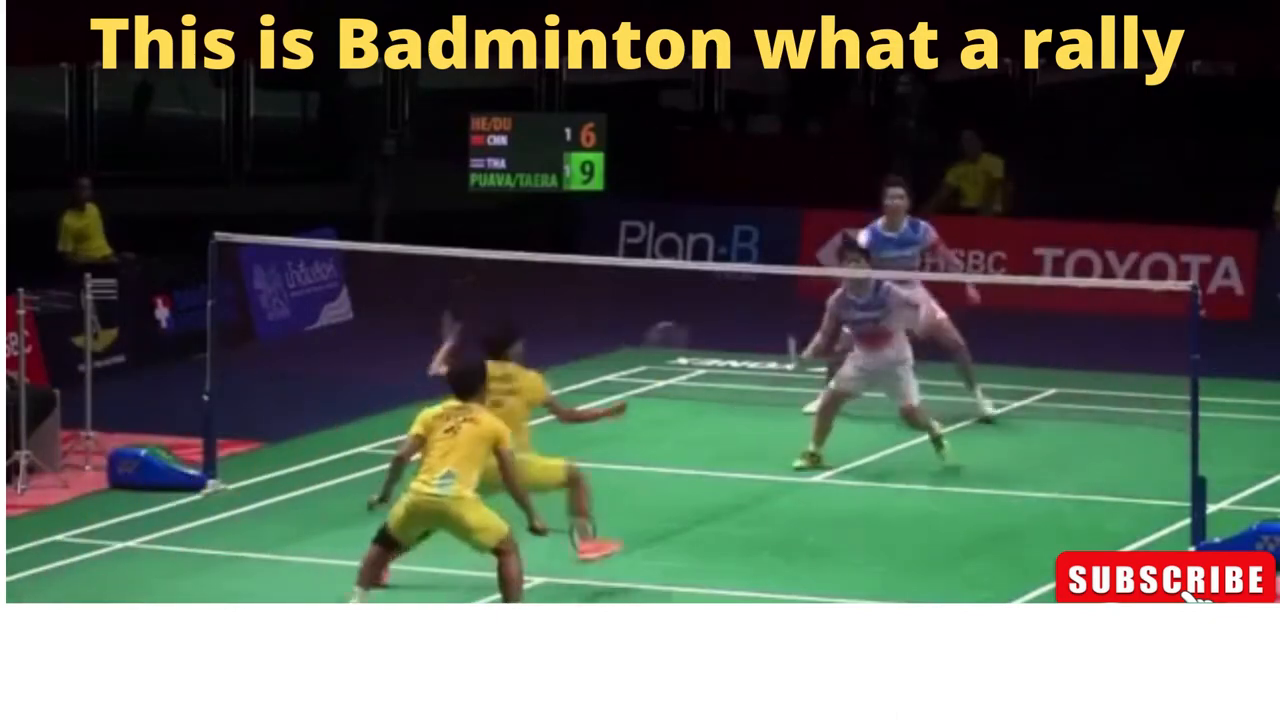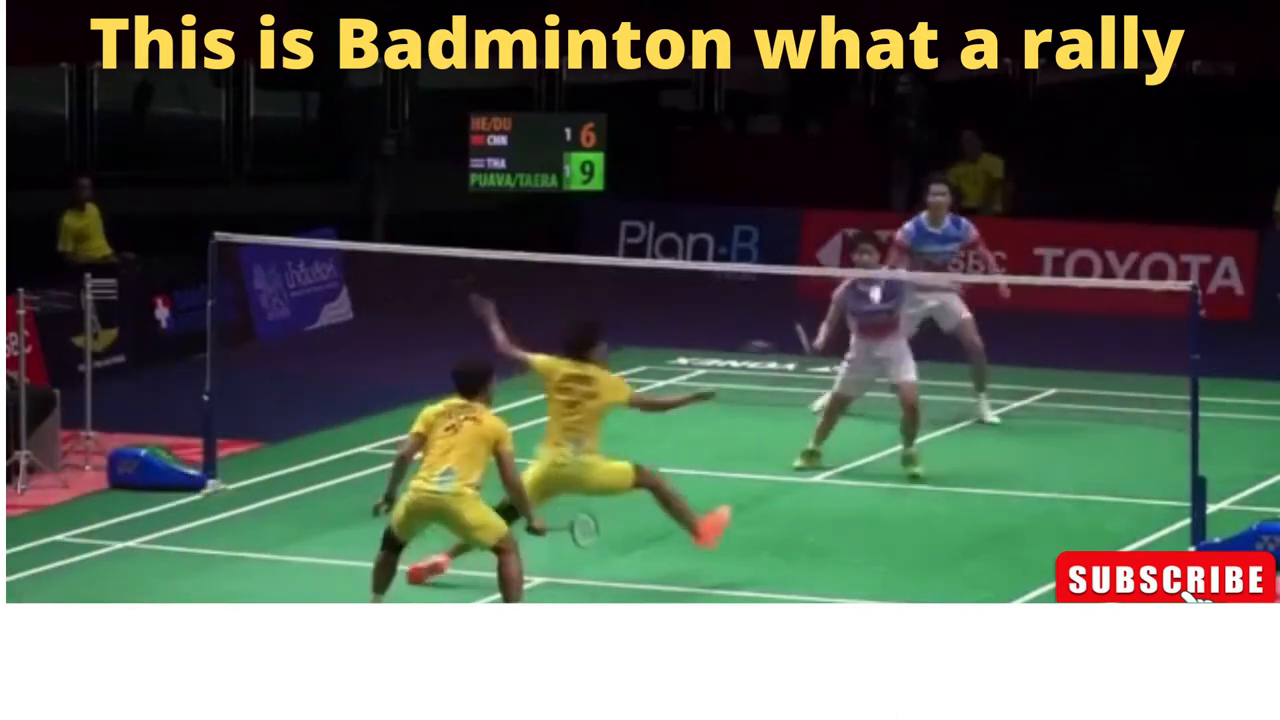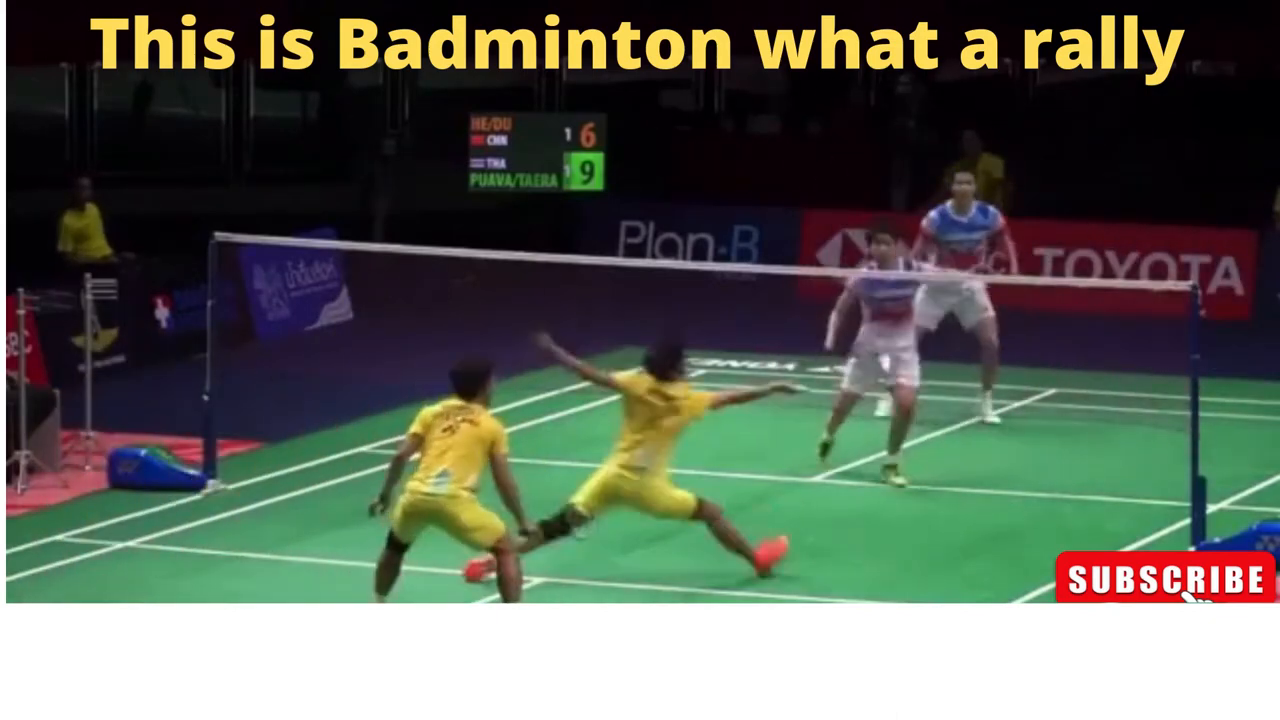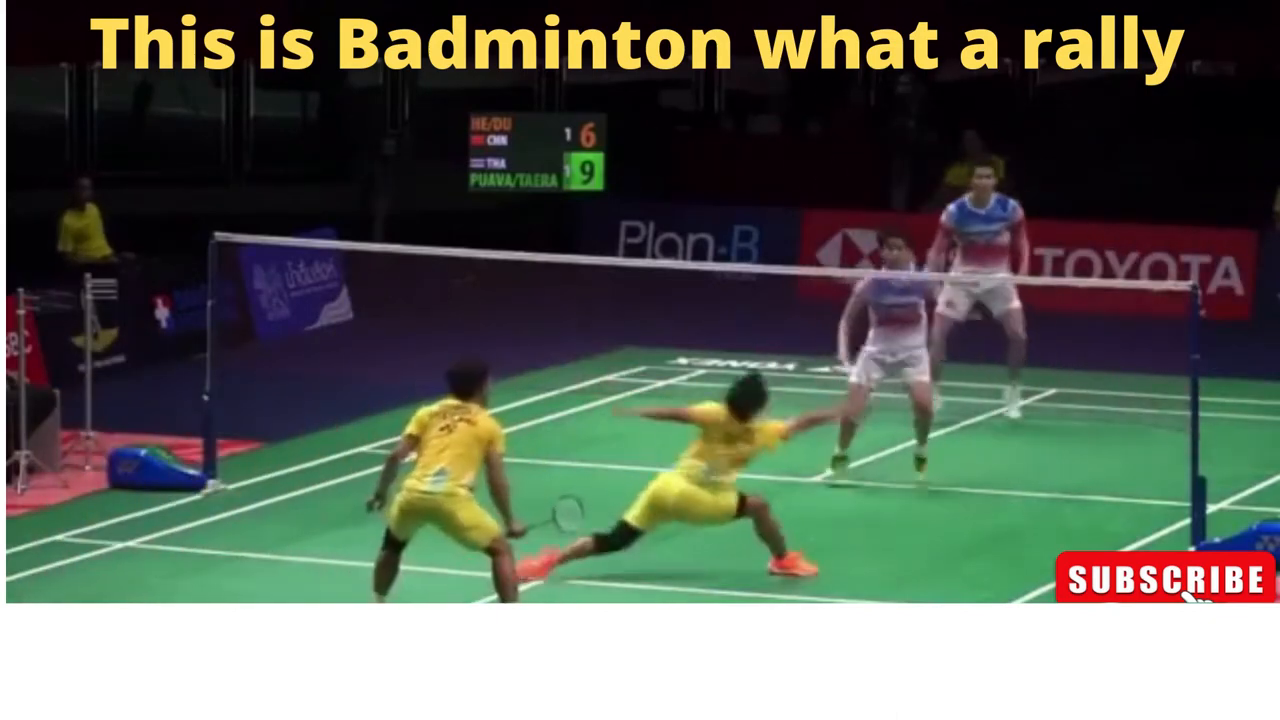
dt=0.1s
person 1, frame 1
right shoulder: (530, 380)
left elbow: (434, 372)
right elbow: (569, 416)
left wrist: (449, 342)
right wrist: (608, 412)
right hip: (514, 463)
right knee: (576, 477)
right ankle: (586, 541)
person 1, frame 2
left shoulder: (555, 368)
right shoulder: (609, 383)
left elbow: (505, 350)
right elbow: (651, 404)
left wrist: (490, 316)
right wrist: (691, 398)
left hip: (548, 466)
right hip: (583, 467)
left knee: (504, 516)
right knee: (651, 479)
left ankle: (443, 560)
right ankle: (700, 529)
person 1, frame 3
left shoulder: (637, 383)
right shoulder: (690, 399)
left elbow: (590, 372)
right elbow: (732, 397)
left wrist: (553, 348)
right wrist: (773, 387)
left hip: (613, 475)
right hip: (645, 485)
left knee: (557, 525)
right knee: (710, 511)
left ankle: (495, 559)
right ankle: (757, 558)
person 1, frame 4
left shoulder: (713, 414)
right shoulder: (761, 433)
left elbow: (674, 413)
right elbow: (800, 423)
left wrist: (635, 412)
right wrist: (832, 415)
left hip: (665, 488)
right hip: (695, 501)
left knee: (615, 540)
right knee: (758, 506)
left ankle: (551, 560)
right ankle: (784, 560)
person 2, frame 1
left shoulder: (921, 229)
right shoulder: (868, 236)
left elbow: (946, 257)
left wrist: (968, 284)
left hip: (913, 295)
left knee: (955, 343)
left ankle: (977, 397)
person 2, frame 2
left shoulder: (963, 227)
right shoulder: (911, 230)
left elbow: (984, 254)
right elbow: (893, 266)
left wrist: (1000, 281)
left hip: (946, 293)
right hip: (911, 294)
left knee: (975, 346)
left ankle: (982, 403)
person 2, frame 3
left shoulder: (989, 215)
right shoulder: (936, 218)
left elbow: (1005, 242)
right elbow: (918, 254)
left wrist: (1013, 268)
left hip: (971, 285)
right hip: (939, 285)
left knee: (991, 343)
left ankle: (986, 401)
person 2, frame 4
left shoulder: (1010, 207)
right shoulder: (954, 211)
left elbow: (1021, 238)
right elbow: (938, 249)
left wrist: (1023, 267)
left hip: (997, 277)
right hip: (962, 277)
left knee: (1017, 336)
right knee: (938, 334)
left ankle: (1012, 392)
right ankle: (931, 394)
person 3, frame 1
left shoulder: (886, 290)
right shoulder: (838, 299)
left elbow: (919, 305)
right elbow: (825, 333)
left wrist: (917, 319)
right wrist: (810, 351)
left hip: (894, 358)
right hip: (861, 358)
left knee: (910, 414)
right knee: (829, 402)
left ankle: (935, 432)
right ankle: (813, 453)
person 3, frame 2
left shoulder: (897, 282)
right shoulder: (846, 290)
right elbow: (829, 322)
right wrist: (820, 340)
left hip: (895, 352)
right hip: (861, 353)
left knee: (911, 402)
right knee: (836, 404)
left ankle: (909, 453)
right ankle: (813, 451)
person 3, frame 3
left shoulder: (914, 270)
right shoulder: (861, 278)
right elbow: (839, 311)
right wrist: (831, 337)
left hip: (903, 348)
right hip: (868, 348)
left knee: (906, 405)
right knee: (845, 402)
left ankle: (891, 463)
right ankle: (827, 439)
person 3, frame 4
left shoulder: (920, 280)
right shoulder: (870, 283)
right elbow: (847, 318)
right wrist: (842, 350)
left hip: (912, 350)
right hip: (876, 349)
left knee: (923, 404)
right knee: (855, 406)
left ankle: (921, 453)
right ankle: (840, 456)
person 4, frame 1
left shoulder: (431, 415)
right shoulder: (494, 425)
left elbow: (401, 457)
right elbow: (511, 479)
left wrist: (384, 494)
right wrist: (532, 517)
left hip: (419, 497)
right hip: (458, 503)
left knee: (383, 544)
right knee: (508, 550)
person 4, frame 2
left shoulder: (432, 413)
right shoulder: (495, 425)
left elbow: (403, 456)
right elbow: (511, 480)
left wrist: (389, 494)
right wrist: (531, 518)
left hip: (419, 495)
right hip: (458, 499)
left knee: (391, 546)
right knee: (507, 550)
person 4, frame 3
left shoulder: (430, 413)
right shoulder: (492, 427)
left elbow: (400, 456)
right elbow: (504, 482)
left wrist: (384, 494)
right wrist: (522, 521)
left hip: (416, 496)
right hip: (454, 501)
left knee: (395, 547)
right knee: (506, 550)
person 4, frame 4
left shoulder: (427, 413)
right shoulder: (489, 426)
left elbow: (396, 456)
right elbow: (497, 482)
left wrist: (380, 492)
right wrist: (510, 521)
left hip: (412, 496)
right hip: (451, 500)
left knee: (392, 546)
right knee: (501, 551)
